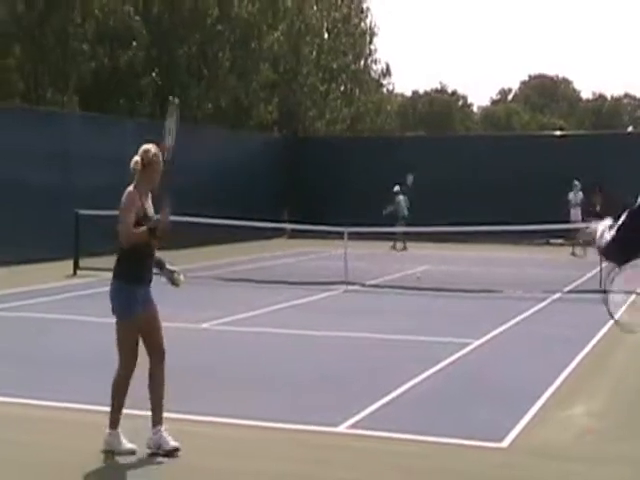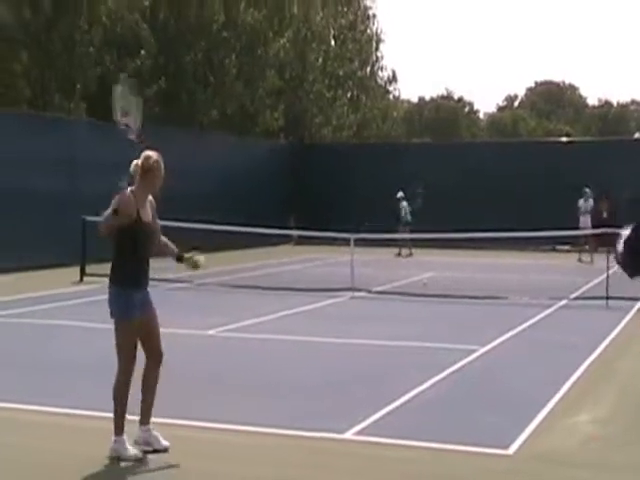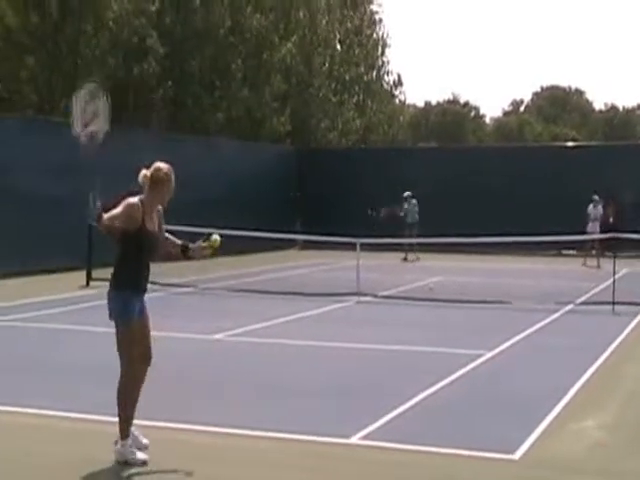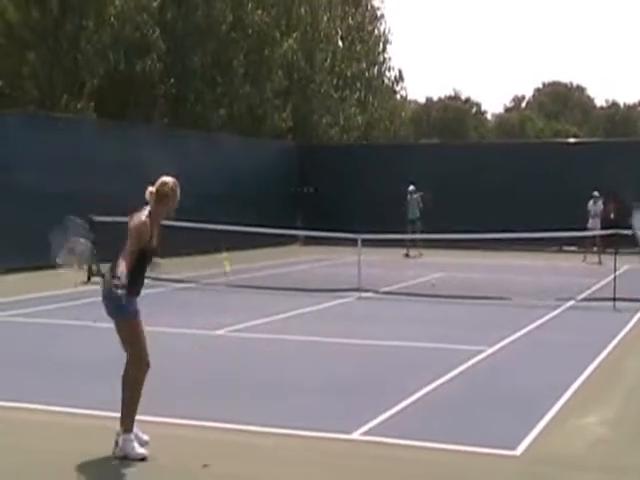
dt=0.2s
person 1, frame 1
left shoulder: (146, 195)
right shoulder: (132, 196)
right elbow: (125, 239)
left wrist: (163, 266)
right wrist: (153, 227)
left hip: (141, 287)
right hip: (127, 288)
left knee: (158, 356)
right knee: (128, 363)
left ankle: (157, 432)
right ankle: (113, 434)
person 1, frame 2
left shoulder: (149, 202)
right shoulder: (127, 198)
right elbow: (105, 228)
left wrist: (180, 256)
right wrist: (115, 212)
left hip: (140, 290)
right hip: (123, 291)
left knee: (155, 356)
right knee: (127, 366)
left ankle: (145, 429)
right ankle: (118, 440)
person 1, frame 3
left shoulder: (156, 212)
right shoulder: (132, 206)
right elbow: (107, 224)
left wrist: (188, 250)
right wrist: (100, 218)
left hip: (137, 294)
right hip: (123, 295)
left knee: (143, 361)
right knee: (131, 368)
left ankle: (127, 431)
right ankle: (124, 444)
person 1, frame 4
left shoulder: (153, 218)
right shoulder: (142, 223)
right elbow: (125, 259)
right wrist: (119, 281)
left hip: (125, 294)
right hip: (121, 295)
left knee: (134, 361)
right knee: (140, 363)
left ankle: (127, 428)
right ankle: (125, 439)
